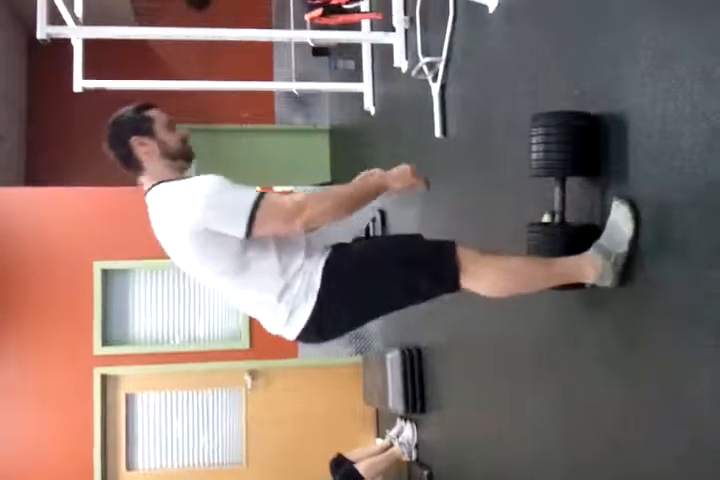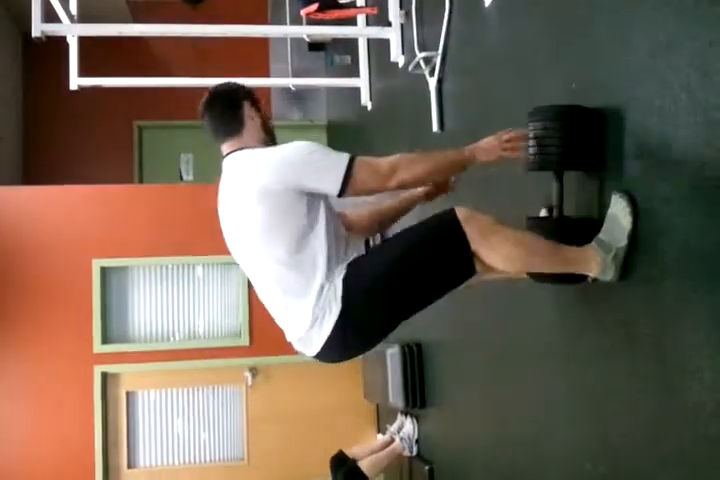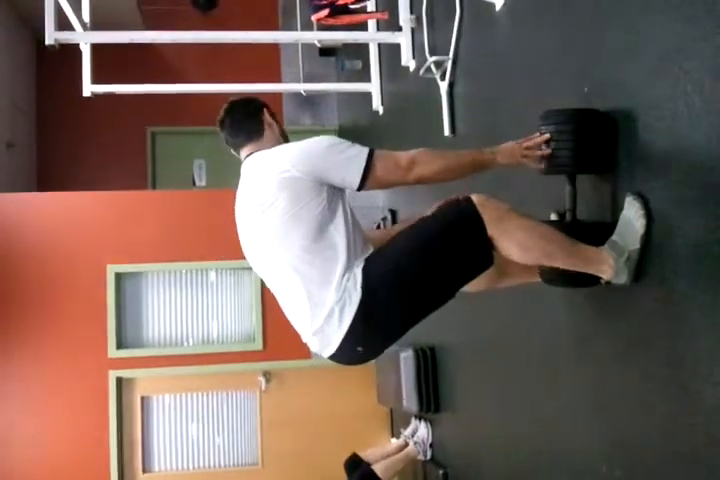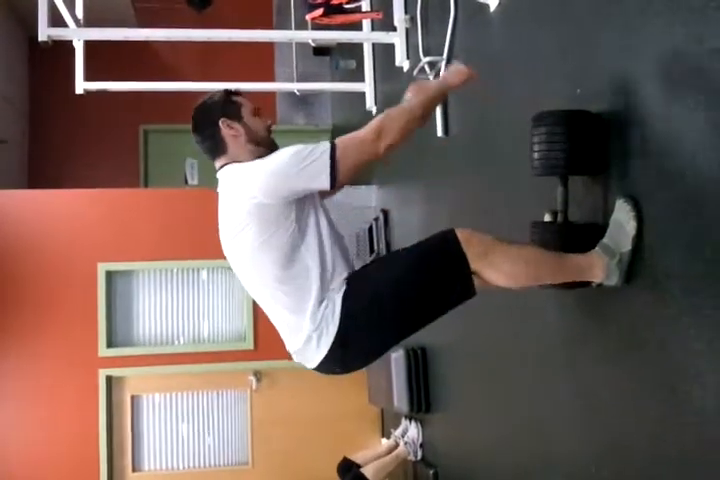
dt=0.4s
person 1, frame 1
left shoulder: (179, 206)
right shoulder: (194, 199)
left elbow: (282, 219)
right elbow: (299, 215)
left wrist: (360, 185)
right wrist: (380, 182)
left hip: (313, 296)
right hip: (320, 298)
left knee: (447, 260)
right knee: (461, 264)
left ankle: (552, 273)
right ankle: (590, 266)
person 1, frame 2
left shoulder: (238, 186)
right shoulder: (282, 161)
left elbow: (348, 226)
right elbow: (388, 173)
left wrist: (419, 194)
right wrist: (473, 153)
left hip: (325, 327)
right hip: (341, 317)
left knee: (461, 255)
right knee: (469, 226)
left ankle: (563, 264)
right ankle: (595, 260)
person 1, frame 3
left shoulder: (251, 201)
right shoulder: (300, 156)
right elbow: (411, 167)
left wrist: (430, 222)
right wrist: (496, 155)
left hip: (340, 334)
right hip: (359, 313)
left knee: (474, 263)
right knee: (483, 211)
left ankle: (573, 265)
right ankle: (608, 262)
person 1, frame 4
left shoulder: (242, 191)
right shoulder: (271, 173)
left elbow: (358, 156)
right elbow: (377, 140)
left wrist: (411, 103)
right wrist: (444, 85)
left hip: (326, 336)
right hip: (340, 330)
left knee: (464, 264)
right knee: (470, 247)
left ankle: (574, 265)
right ankle: (599, 264)
